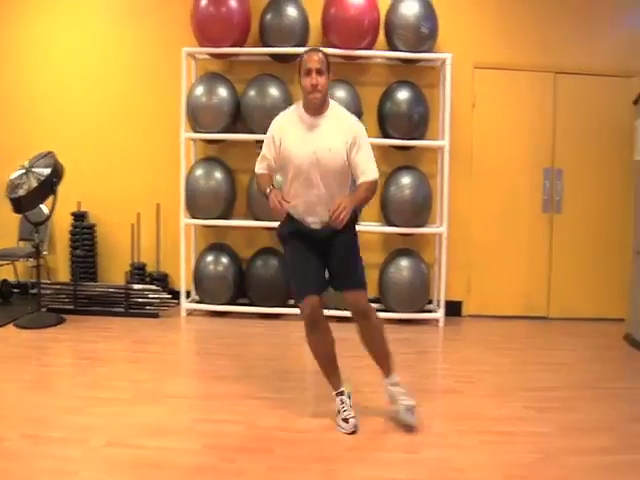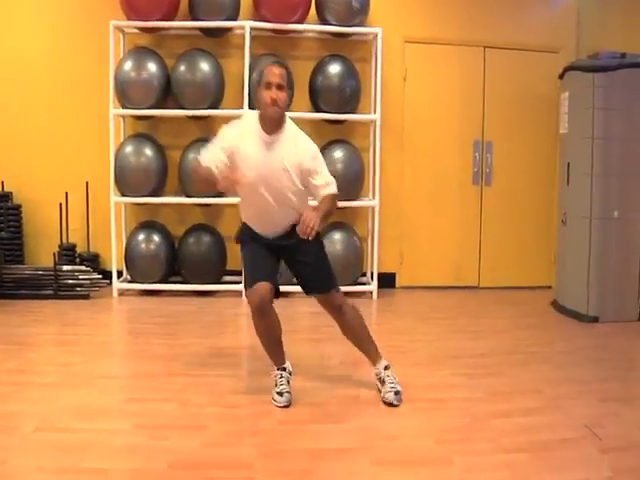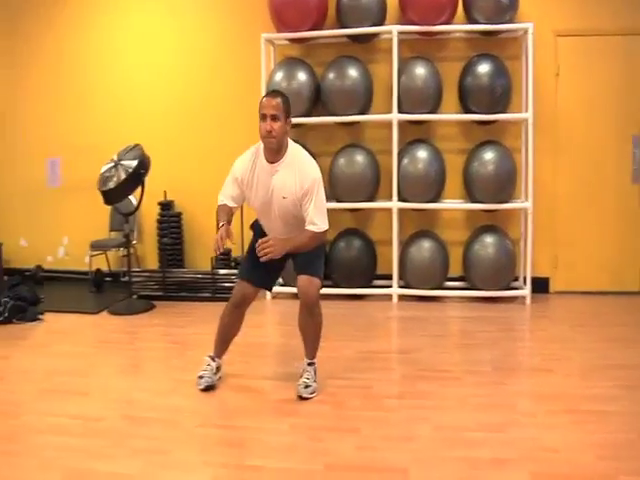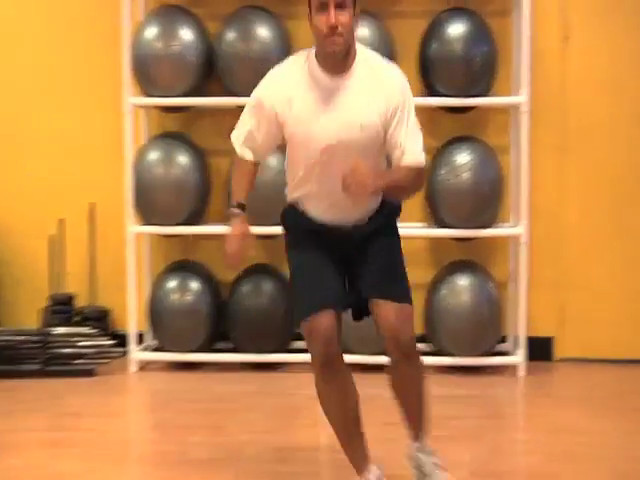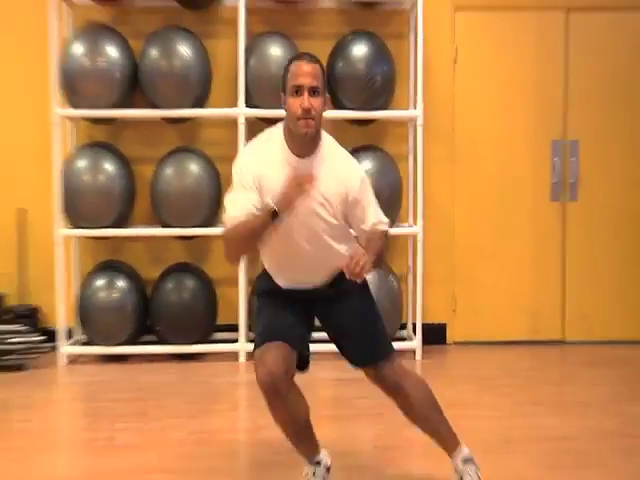
dt=0.7s
person 1, frame 1
left shoulder: (349, 126)
right shoulder: (281, 125)
left elbow: (370, 180)
right elbow: (262, 171)
left wrist: (352, 201)
right wrist: (272, 193)
left hip: (338, 229)
right hip: (297, 228)
left knee: (360, 305)
right knee: (311, 310)
left ankle: (393, 383)
right ankle: (340, 394)
person 1, frame 2
left shoulder: (303, 146)
right shoulder: (235, 134)
left elbow: (329, 194)
right elbow: (203, 168)
left wrist: (317, 212)
right wrist: (217, 178)
left hip: (297, 230)
right hip: (256, 234)
left knee: (334, 301)
right knee: (259, 299)
left ankle: (380, 367)
right ankle: (280, 370)
person 1, frame 3
left shoulder: (306, 169)
right shoulder: (245, 163)
left elbow: (318, 233)
right elbow: (226, 201)
left wrist: (284, 246)
right wrist: (223, 224)
left hip: (304, 239)
right hip: (266, 235)
left knee: (309, 294)
right knee: (240, 297)
left ankle: (310, 366)
right ankle: (215, 361)
person 1, frame 4
left shoulder: (387, 83)
right shoulder: (280, 85)
left elbow: (414, 174)
right elbow: (247, 151)
left wrist: (377, 181)
right wrist: (239, 213)
left hip: (371, 222)
right hip: (309, 227)
left knee: (399, 335)
right knee: (324, 345)
person 1, frame 5
left shoulder: (344, 167)
right shoulder: (254, 161)
left elbow: (376, 233)
right elbow: (233, 251)
left wrist: (367, 258)
right wrist: (277, 208)
left hip: (340, 279)
right hip: (280, 287)
left knee: (389, 376)
right knee: (271, 374)
